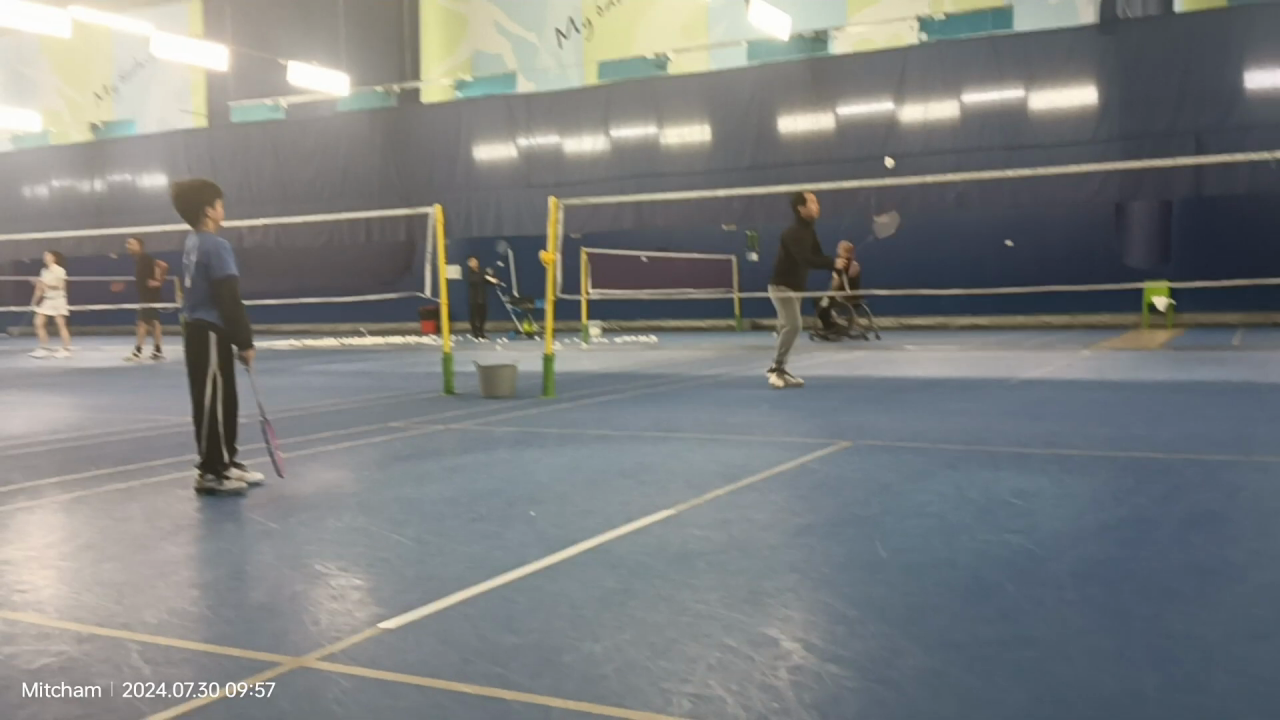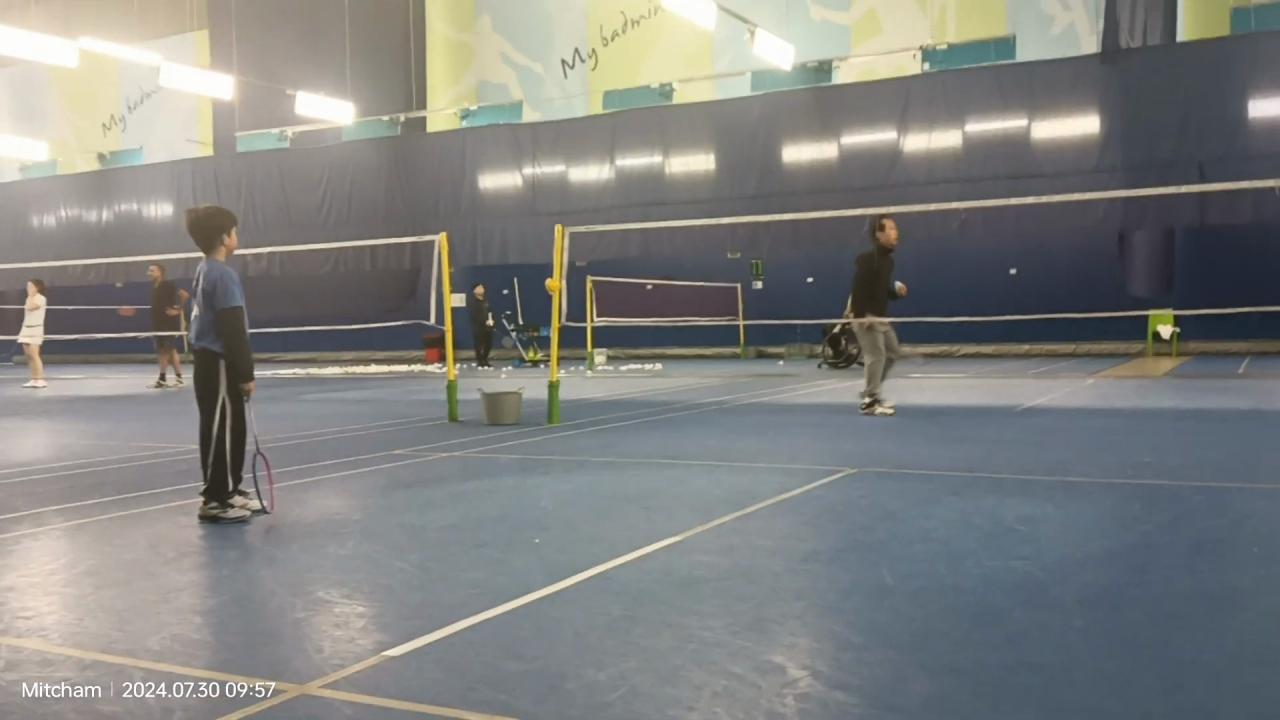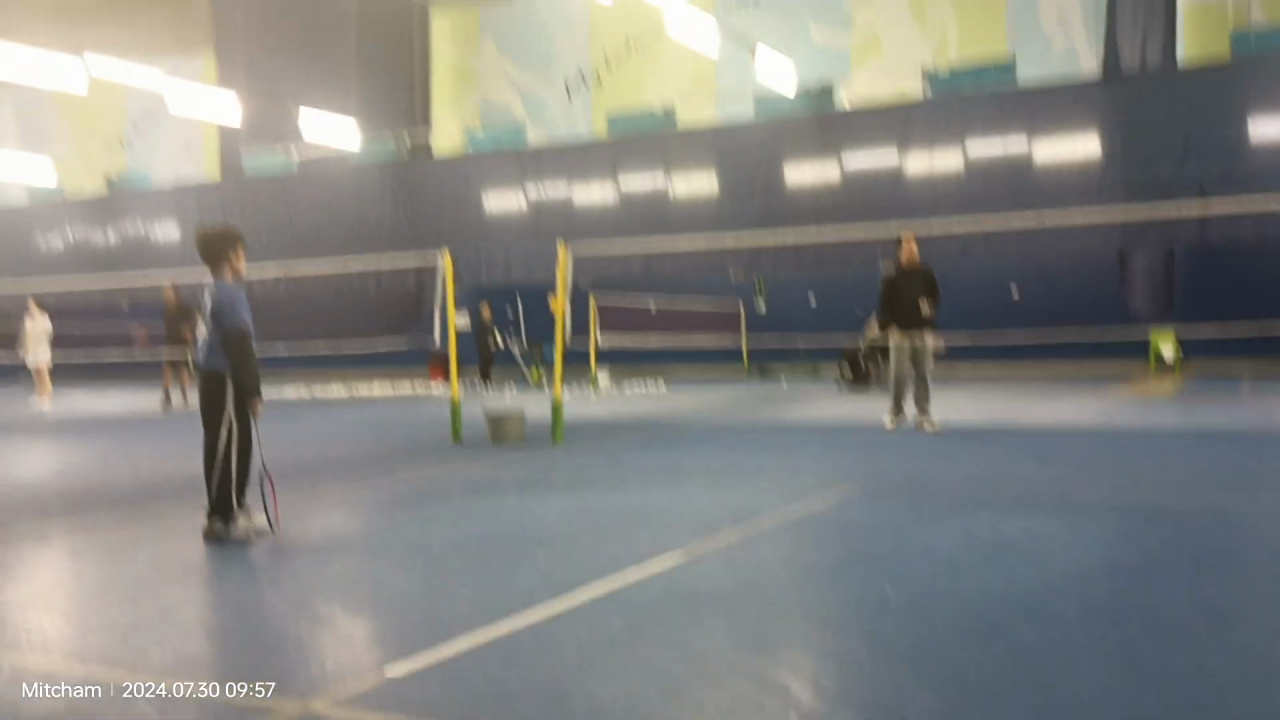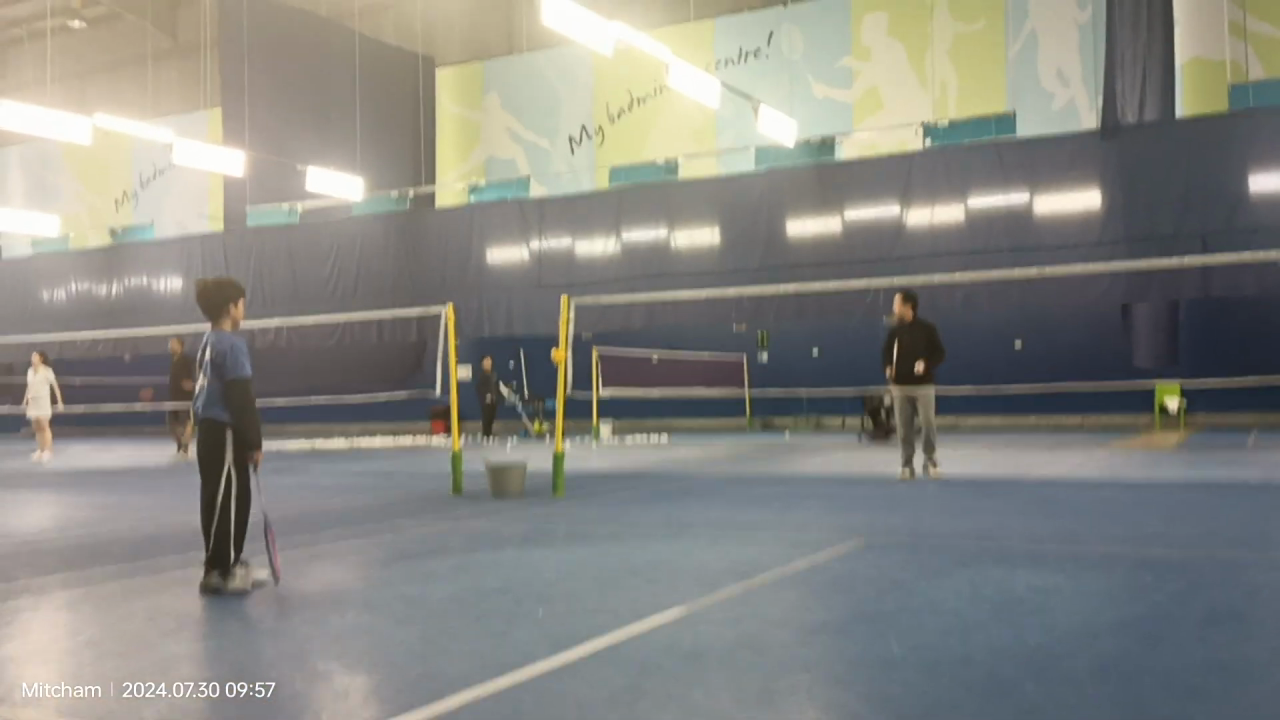
dt=0.5s
person 1, frame 1
left shoulder: (193, 244)
right shoulder: (216, 246)
right elbow: (230, 299)
left wrist: (238, 338)
right wrist: (245, 341)
left hip: (200, 331)
right hip: (209, 334)
left knee: (222, 400)
right knee: (213, 401)
left ankle: (225, 463)
right ankle: (211, 473)
person 1, frame 2
left shoulder: (205, 270)
right shoulder: (224, 275)
right elbow: (233, 330)
left wrist: (241, 369)
right wrist: (246, 372)
left hip: (208, 359)
right hip: (218, 363)
left knee: (230, 428)
right knee: (221, 429)
left ankle: (228, 490)
right ankle: (214, 500)
person 1, frame 3
left shoulder: (212, 291)
right shoulder: (231, 294)
right elbow: (241, 348)
left wrist: (248, 388)
right wrist: (253, 392)
left hip: (214, 379)
right hip: (225, 382)
left knee: (235, 445)
right knee: (227, 448)
left ankle: (231, 509)
right ankle: (220, 516)
person 1, frame 4
left shoulder: (208, 341)
right shoulder: (232, 345)
right elbow: (242, 399)
right wrist: (254, 442)
left hip: (210, 430)
right hip: (224, 433)
left knee: (232, 498)
right knee: (224, 500)
left ankle: (229, 562)
right ankle: (216, 570)
person 2, frame 1
left shoulder: (809, 232)
right shoulder: (792, 233)
left elbow: (819, 257)
right elbow: (804, 258)
left wrist: (842, 266)
right wrist: (833, 263)
left hip: (795, 289)
right hip: (783, 287)
left knee: (791, 328)
right knee: (792, 326)
left ankle: (780, 370)
right ankle: (777, 368)
person 2, frame 2
left shoulder: (888, 260)
right shoulder: (868, 258)
right elbow: (858, 287)
left wrist: (898, 291)
right wrist: (862, 314)
left hip: (880, 316)
right hip: (866, 317)
left knee: (893, 352)
right knee: (876, 355)
left ankle: (871, 392)
right ankle: (870, 401)
person 2, frame 3
left shoulder: (926, 275)
right shoulder: (892, 280)
left elbow: (935, 297)
right elbow: (884, 306)
left wrist: (929, 307)
right wrist: (889, 327)
left hip: (923, 333)
right hip: (900, 334)
left knee: (923, 375)
right knee: (899, 374)
left ankle: (923, 414)
right ankle: (896, 412)
person 2, frame 4
left shoulder: (927, 329)
right shoulder: (894, 332)
left elbow: (939, 353)
right elbow: (886, 355)
left wrist: (926, 365)
right wrist: (888, 369)
left hip: (923, 385)
right hip: (900, 386)
left knee: (928, 422)
right knee: (904, 427)
left ankle: (930, 460)
right ankle: (907, 464)
